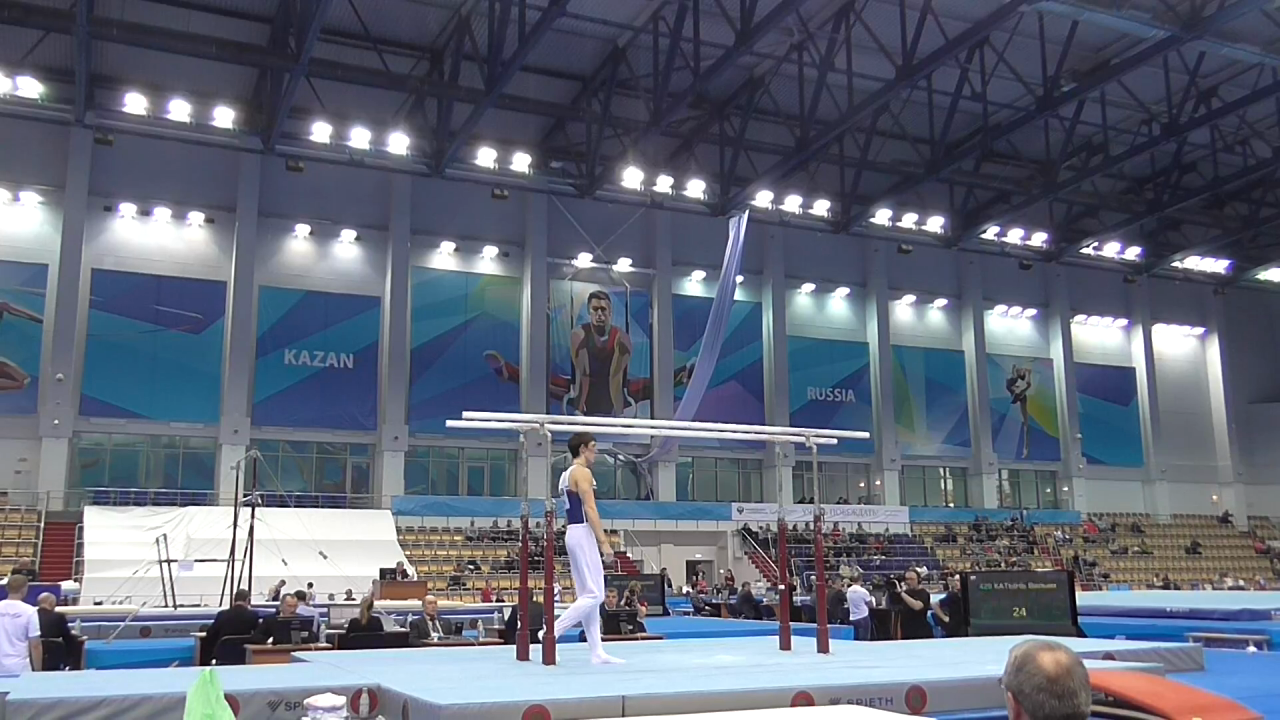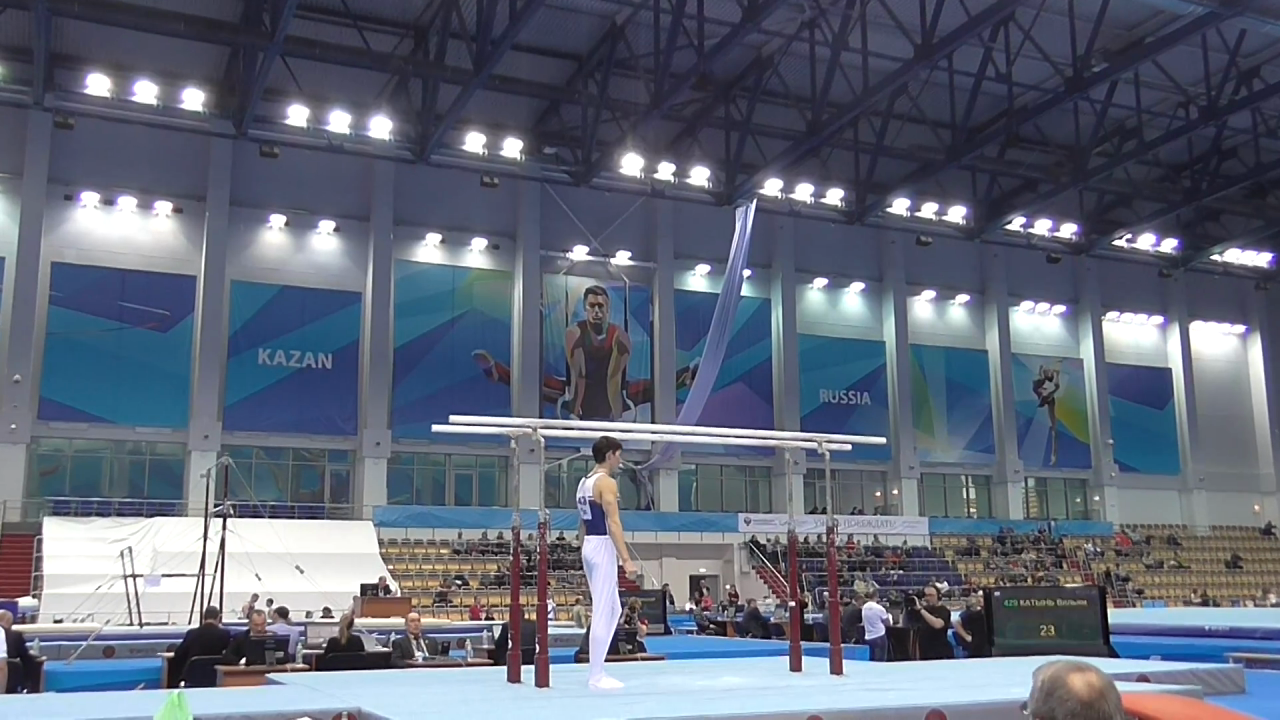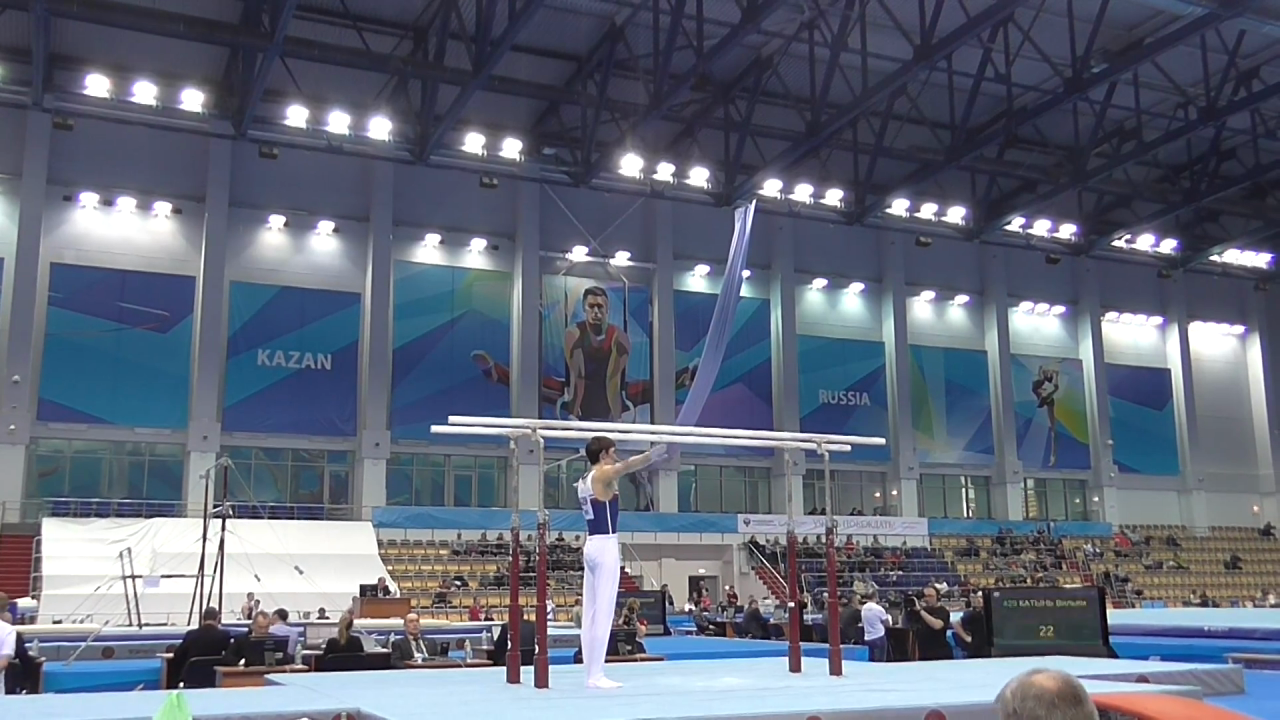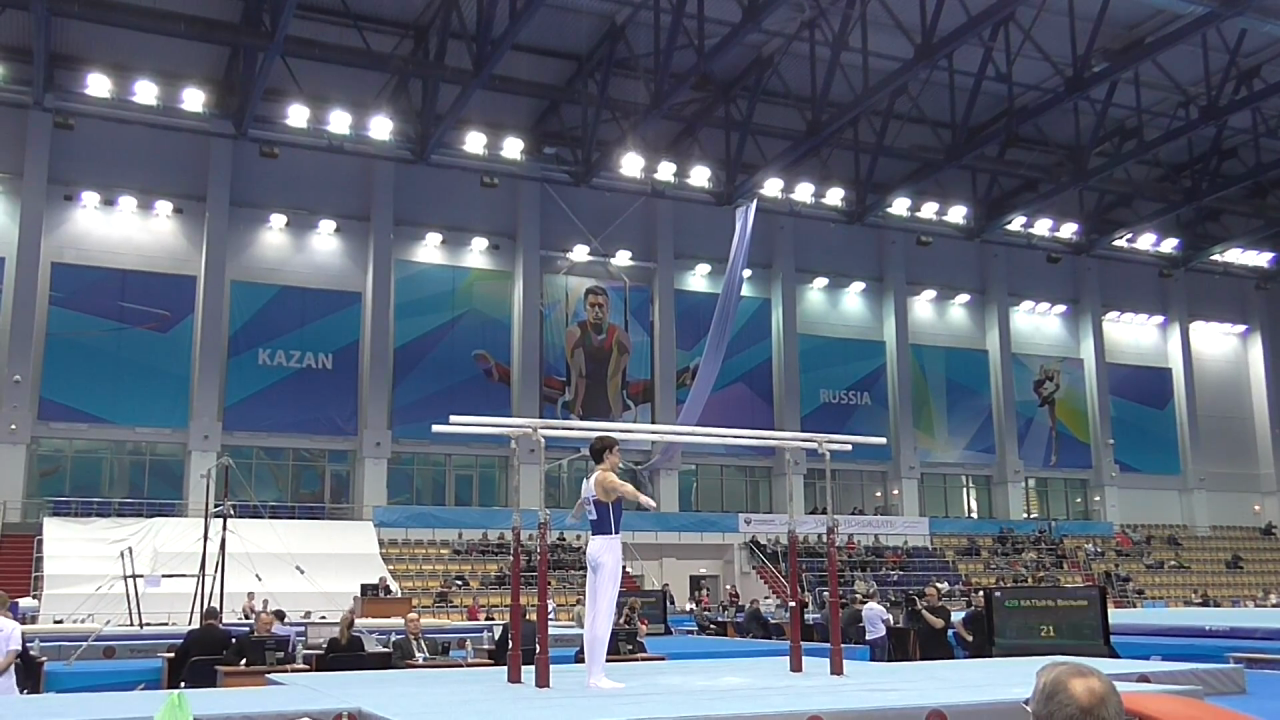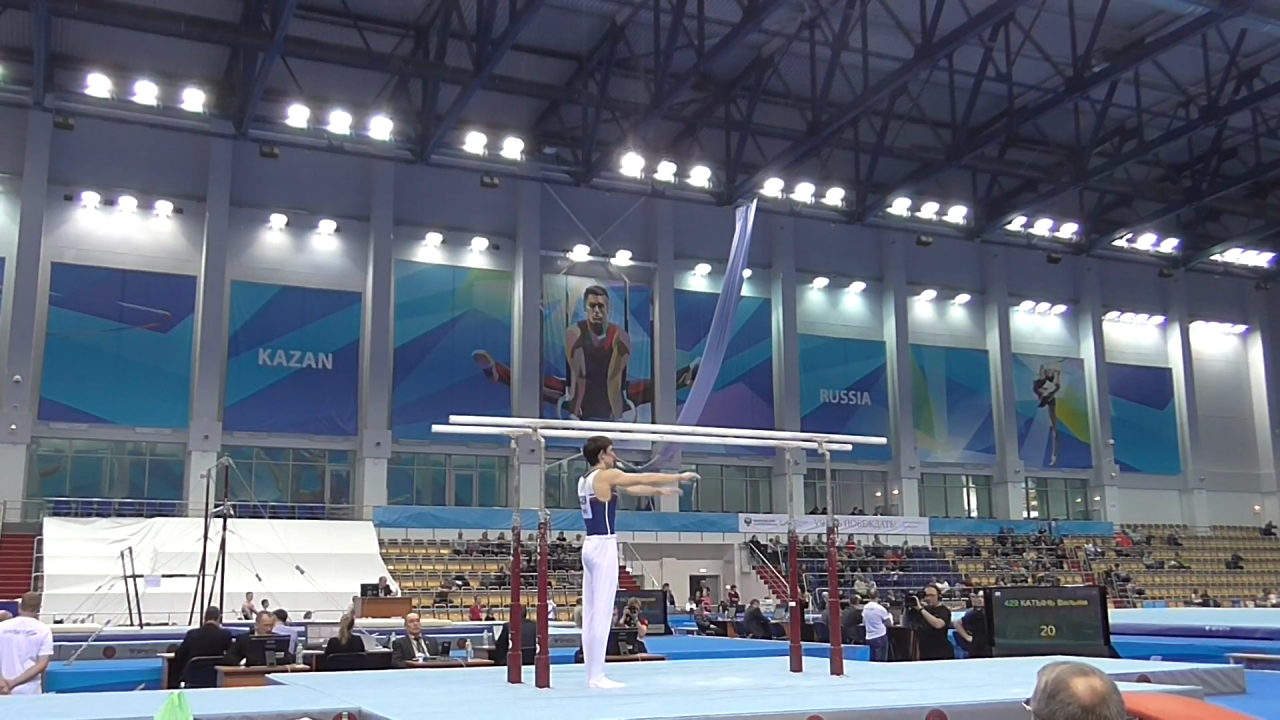
dt=1s
person 1, frame 1
left shoulder: (566, 474)
right shoulder: (582, 472)
right elbow: (590, 509)
right wrist: (604, 541)
left hip: (573, 533)
right hip: (583, 534)
left knee: (591, 593)
right knee: (594, 594)
left ankle: (597, 652)
right ankle: (552, 632)
person 1, frame 2
left shoulder: (584, 482)
right shoulder: (606, 482)
right elbow: (613, 522)
right wrist: (626, 558)
left hip: (588, 545)
right hip: (603, 546)
left knee: (612, 610)
right knee: (602, 614)
left ankle: (597, 669)
right ankle: (596, 677)
person 1, frame 3
left shoulder: (585, 480)
right shoulder: (602, 474)
right elbow: (627, 465)
right wrist: (649, 456)
left hip: (591, 545)
right hip: (605, 545)
left knee: (591, 612)
right knee: (603, 612)
left ankle: (592, 673)
right ankle: (596, 675)
person 1, frame 4
left shoulder: (588, 481)
right shoulder: (604, 477)
right elbow: (622, 486)
left wrist: (574, 515)
right wrist: (640, 496)
left hip: (595, 545)
right hip: (608, 546)
left knee: (593, 613)
right knee: (604, 613)
left ankle: (593, 673)
right ankle: (597, 676)
person 1, frame 5
left shoulder: (585, 481)
right shoulder: (605, 476)
left elbow: (630, 488)
right elbow: (644, 479)
left wrist: (659, 490)
right wrist: (679, 477)
left hip: (590, 545)
right hip: (604, 546)
left knee: (592, 613)
right knee: (602, 614)
left ankle: (593, 674)
right ankle: (597, 676)
